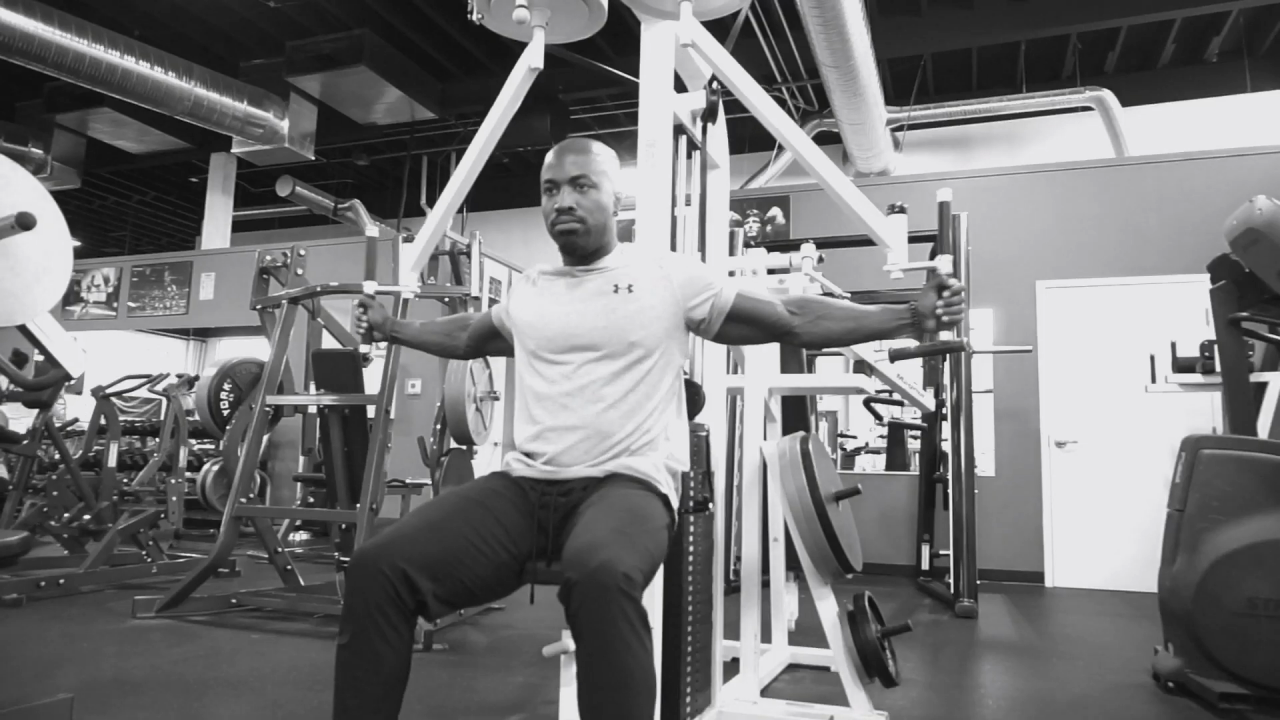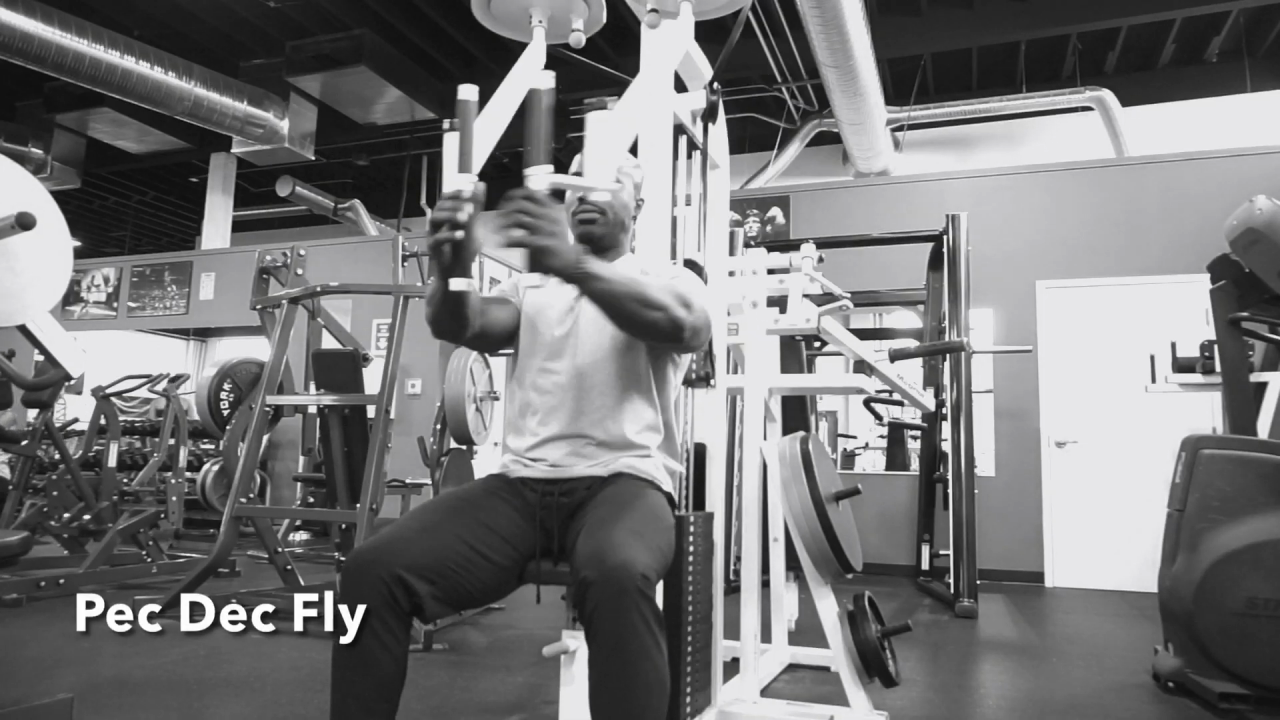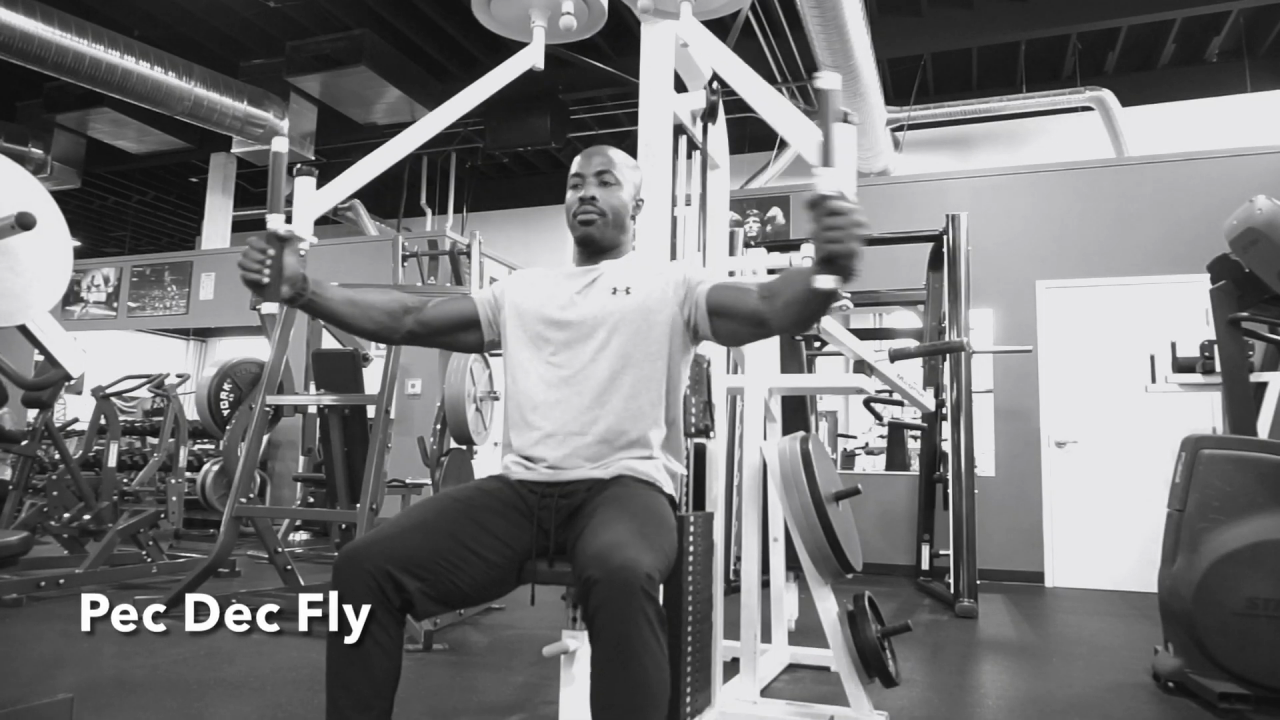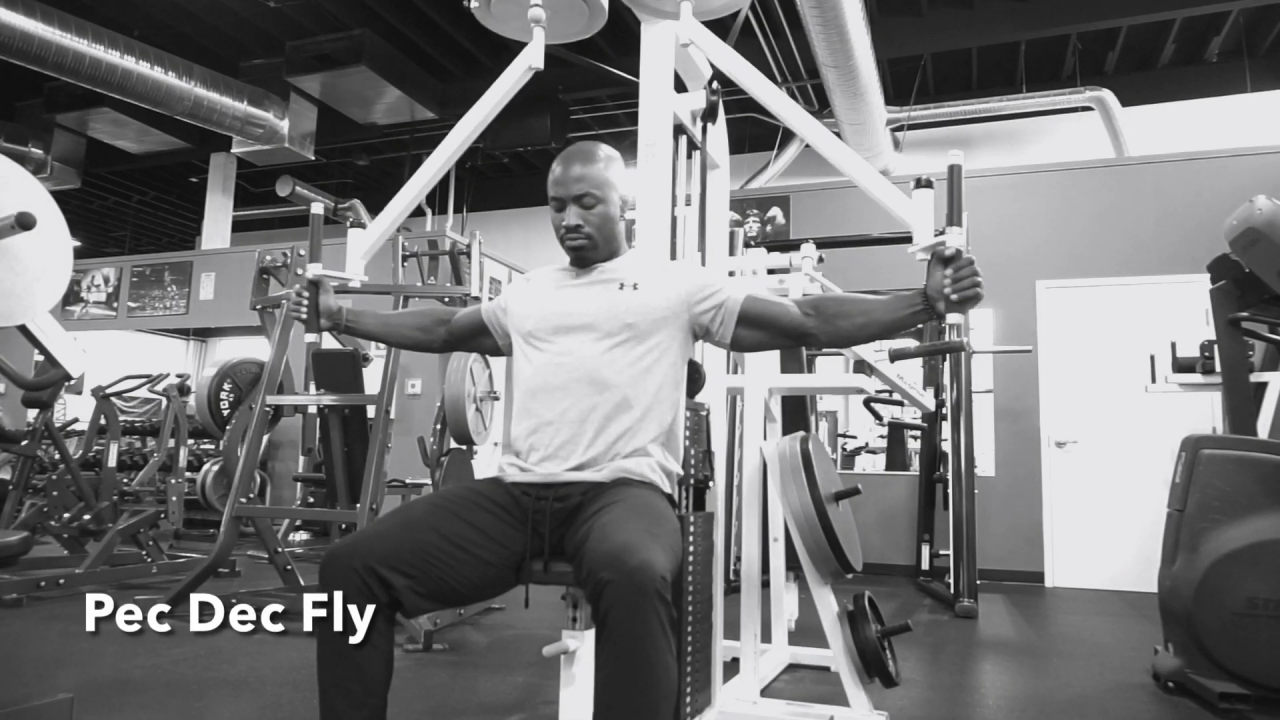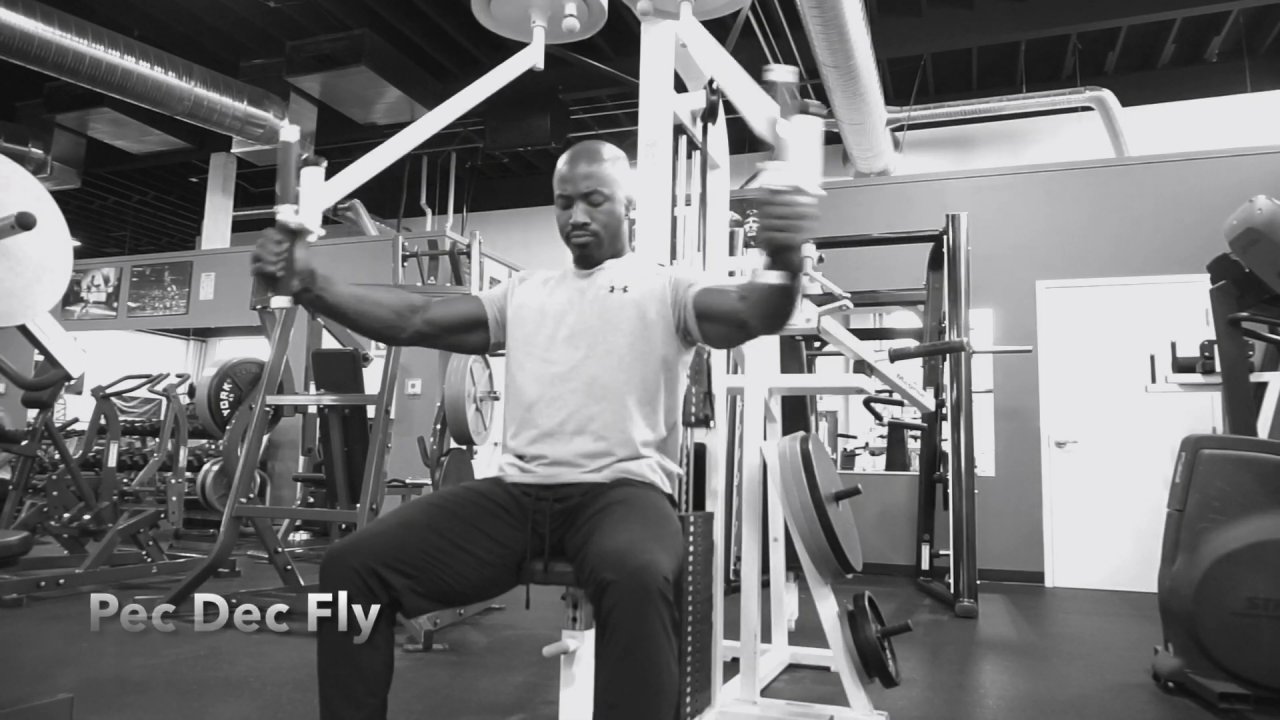
dt=1s
person 1, frame 1
left shoulder: (669, 276)
right shoulder: (527, 290)
left elbow: (793, 319)
right elbow: (468, 336)
left wrist: (913, 315)
right wrist: (388, 326)
left hip: (627, 481)
right hip: (525, 482)
left knee: (599, 574)
right knee: (380, 567)
person 1, frame 2
left shoulder: (670, 282)
right shoulder: (531, 291)
left elbow: (676, 325)
right elbow: (458, 324)
left wrist: (570, 262)
right wrist: (450, 268)
left hip: (622, 481)
right hip: (521, 484)
left knee: (617, 577)
right knee: (374, 570)
person 1, frame 3
left shoulder: (670, 285)
right shoulder: (523, 290)
left elbow: (769, 308)
right elbow: (409, 319)
left wrist: (826, 265)
right wrist: (302, 288)
left hip: (625, 483)
right hip: (520, 486)
left knee: (619, 574)
right knee: (366, 565)
person 1, frame 4
left shoulder: (676, 285)
right shoulder: (527, 291)
left elbow: (808, 321)
right elbow: (443, 329)
left wrist: (927, 300)
right wrist: (340, 316)
left hip: (622, 487)
right hip: (517, 489)
left knee: (633, 575)
right knee: (353, 563)
person 1, frame 5
left shoulder: (667, 286)
right shoulder: (524, 293)
left elbow: (755, 311)
right elbow: (411, 318)
left wrist: (786, 267)
right wrist: (305, 281)
left hip: (624, 488)
right hip: (517, 490)
left knee: (638, 578)
right knee: (352, 566)
